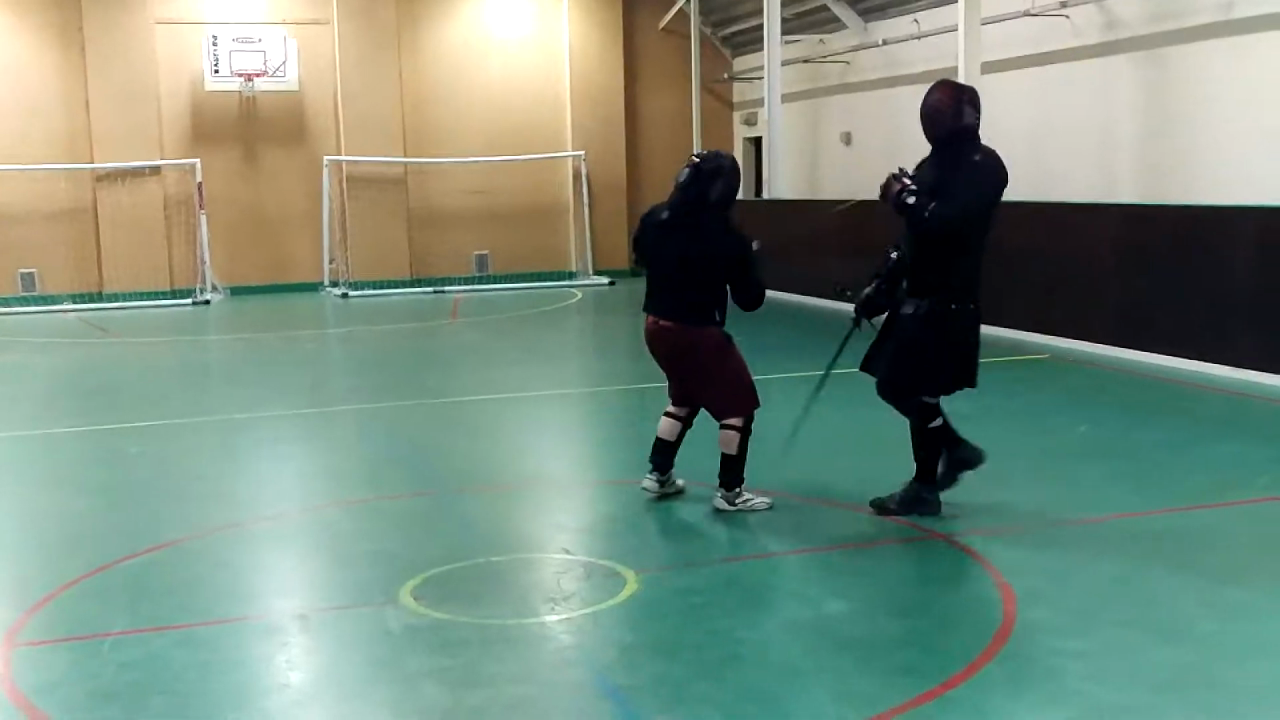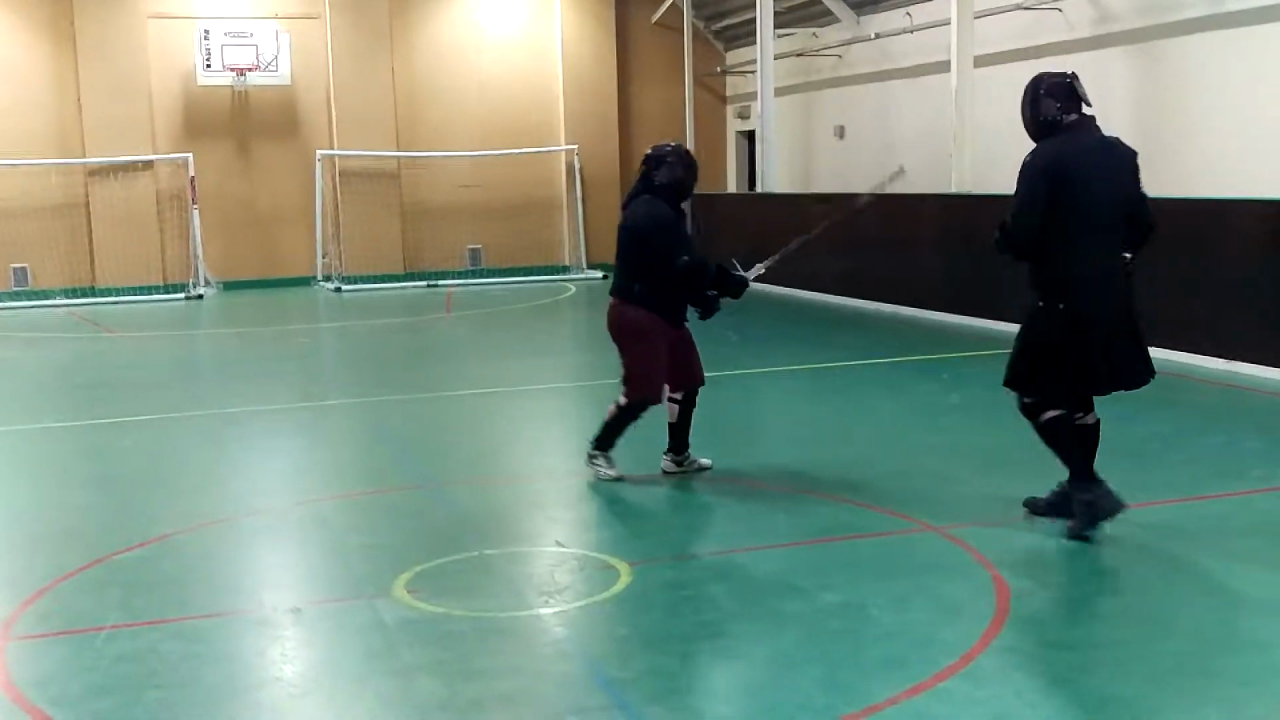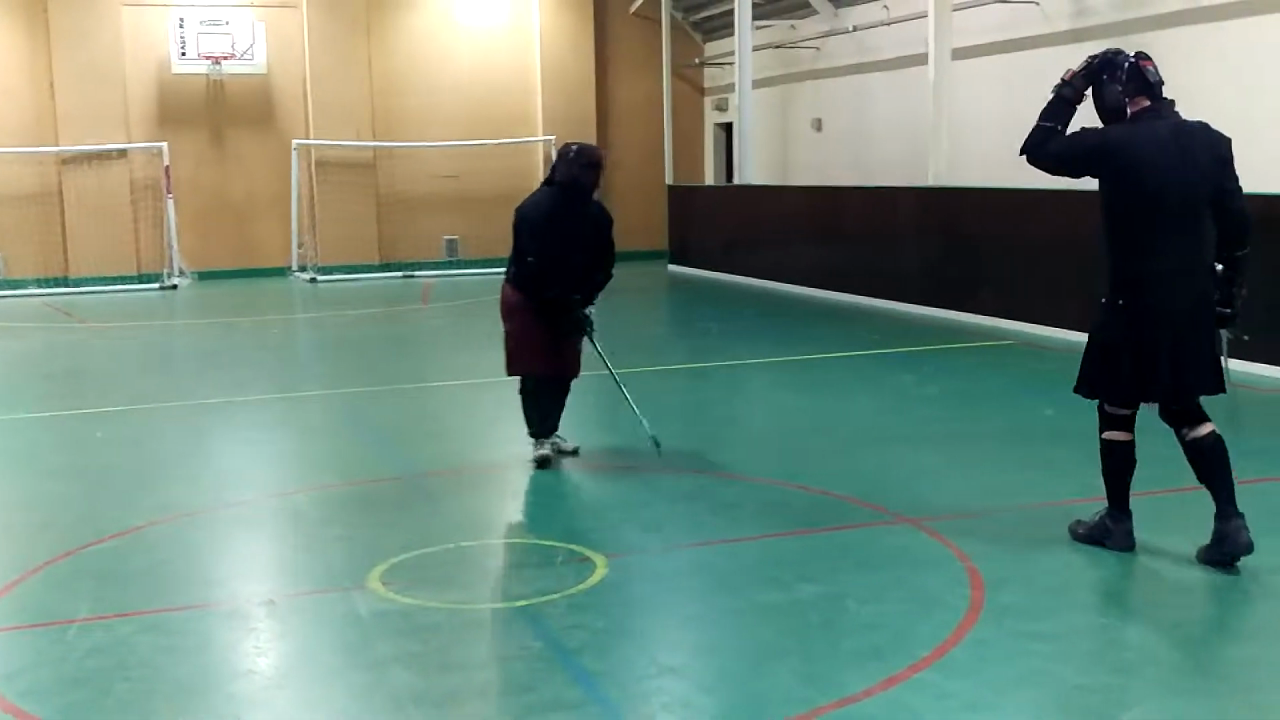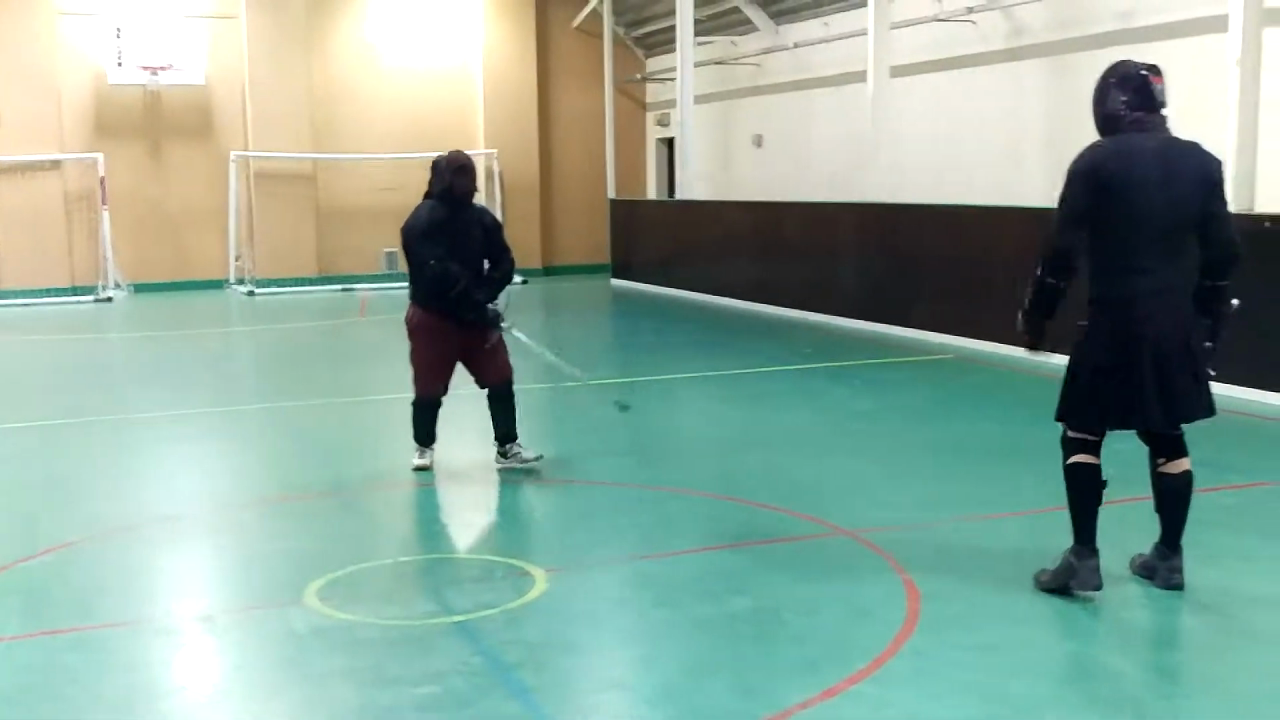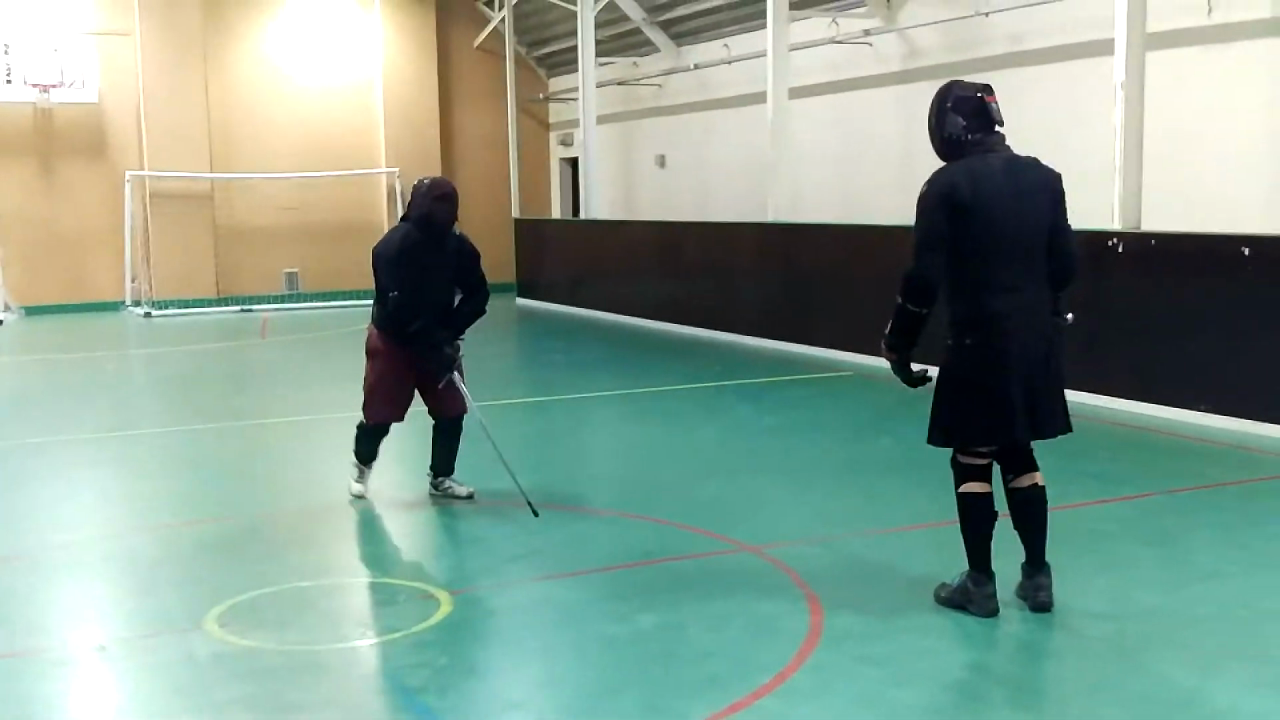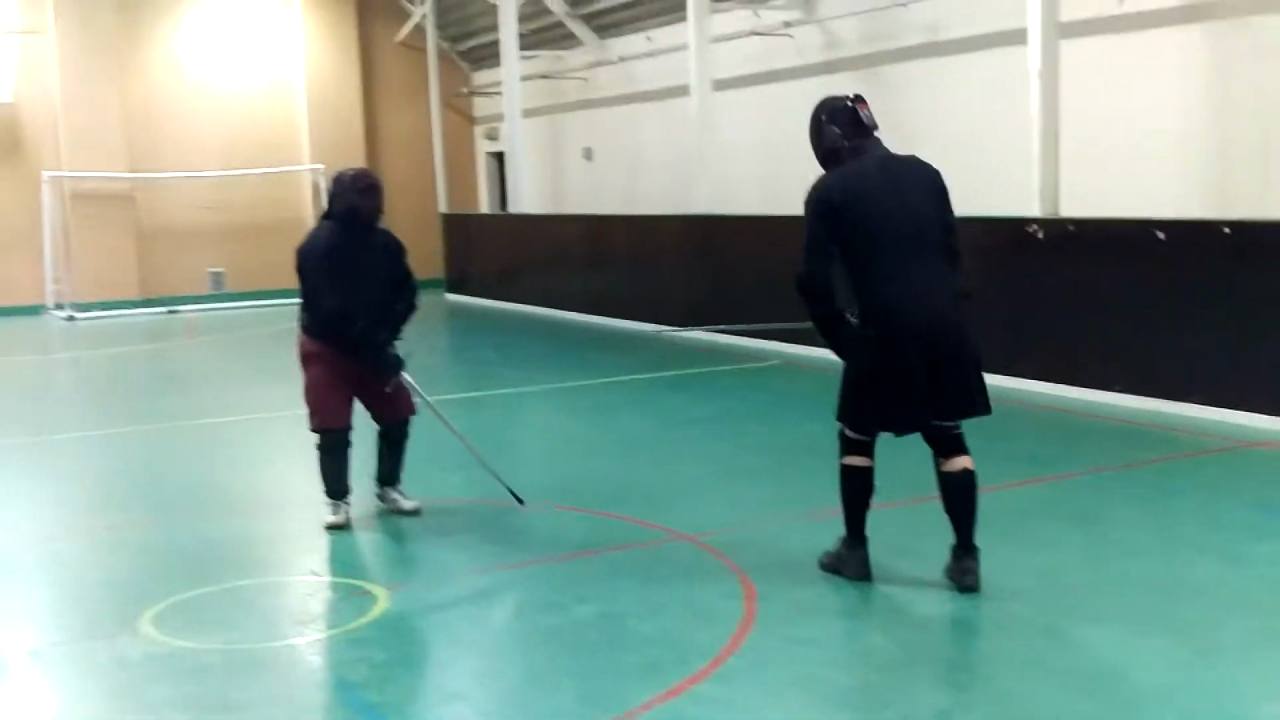
dt=0.7s
person 1, frame 1
left shoulder: (982, 166)
right shoulder: (932, 165)
left elbow: (945, 226)
left wrist: (903, 197)
right wrist: (882, 284)
left hip: (946, 304)
right hip: (914, 298)
left knee: (920, 395)
right knee: (894, 386)
left ankle: (924, 488)
right ankle: (957, 449)
person 1, frame 2
left shoulder: (1047, 159)
right shoulder: (1119, 154)
left elbow: (1019, 239)
right elbow: (1141, 226)
left wrist: (1006, 235)
left hip: (1065, 301)
right hip: (1112, 297)
left knee: (1036, 396)
right knee: (1075, 396)
left ankle: (1094, 491)
right ankle: (1076, 491)
person 1, frame 3
left shoulder: (1114, 143)
right shoulder: (1209, 141)
left elbow: (1038, 151)
right elbow: (1236, 225)
left wrist: (1071, 87)
right wrist: (1228, 289)
left hip: (1137, 300)
right hip: (1194, 299)
left knee: (1117, 410)
right knee: (1186, 409)
left ankle: (1118, 521)
right ankle: (1229, 522)
person 1, frame 4
left shoulder: (1098, 161)
right shoulder: (1200, 163)
left elbow: (1064, 251)
right elbow: (1222, 254)
left wrist: (1034, 313)
right wrist: (1207, 322)
left hip: (1117, 323)
right hip: (1177, 326)
left knee: (1082, 437)
right knee: (1167, 439)
left ankle: (1083, 558)
right ankle: (1168, 557)
person 1, frame 5
left shoulder: (948, 184)
right shoulder: (1042, 178)
left elbow: (925, 276)
right elbow: (1063, 265)
left wrist: (898, 343)
left hip: (980, 340)
right hip: (1035, 338)
left knee: (972, 462)
right knee: (1020, 456)
left ankle: (980, 583)
right ankle: (1037, 574)
person 1, frame 6
left shoulder: (831, 189)
right shoulder: (923, 172)
left elbow: (815, 278)
right elbow: (950, 251)
left wrist: (836, 331)
left hip: (886, 327)
right hip: (942, 320)
left knee: (856, 436)
right knee: (947, 437)
left ankle: (855, 550)
right ankle: (966, 556)
person 2, frame 1
left shoulder: (654, 219)
right shoulder: (725, 237)
left elbow: (642, 258)
right elbow: (750, 298)
right wrist: (746, 256)
left hip: (657, 328)
right hip: (698, 333)
left knee: (684, 400)
right knee: (739, 406)
left ankle: (659, 474)
right ankle: (730, 492)
person 2, frame 2
left shoulder: (664, 211)
right shoulder: (649, 215)
left elbow: (681, 265)
right elbow: (680, 267)
left wrist: (703, 294)
right wrist: (726, 281)
left hip: (664, 312)
right hip: (637, 314)
left knee: (688, 381)
right knee: (642, 392)
left ankle: (678, 455)
right ankle: (599, 450)
person 2, frame 3
left shoulder: (596, 213)
right shoulder: (537, 208)
left elbow: (603, 263)
right elbow: (536, 267)
left wrist: (581, 300)
right wrist: (565, 306)
left hip: (566, 303)
right hip: (526, 298)
left knee: (564, 372)
right knee: (533, 372)
left ankle: (548, 433)
right ankle: (539, 438)
person 2, frame 4
left shoulder: (481, 218)
right shoulder: (423, 221)
left elbow: (503, 263)
right elbow: (437, 273)
left wrist: (484, 297)
right wrist: (476, 301)
left hip: (474, 315)
right hip: (433, 317)
left knee: (501, 379)
right knee: (429, 390)
left ankle: (508, 447)
right ankle: (424, 447)
person 2, frame 5
left shoulder: (459, 246)
right shoulder: (394, 245)
left elbow: (476, 296)
right elbow: (394, 303)
left wrist: (449, 334)
right wrist: (429, 342)
left hip: (438, 341)
right hip: (393, 341)
left knee: (452, 412)
right knee: (379, 414)
left ankle: (441, 477)
right ankle: (362, 468)
person 2, frame 6
left shoulder: (384, 242)
right shoulder: (320, 246)
left elbow: (405, 293)
right elbow: (330, 309)
left wrist: (384, 334)
right wrist: (372, 345)
left hip: (371, 346)
right hip: (327, 346)
left knee: (398, 416)
right knee: (333, 426)
left ankle: (388, 488)
right ankle: (338, 501)
